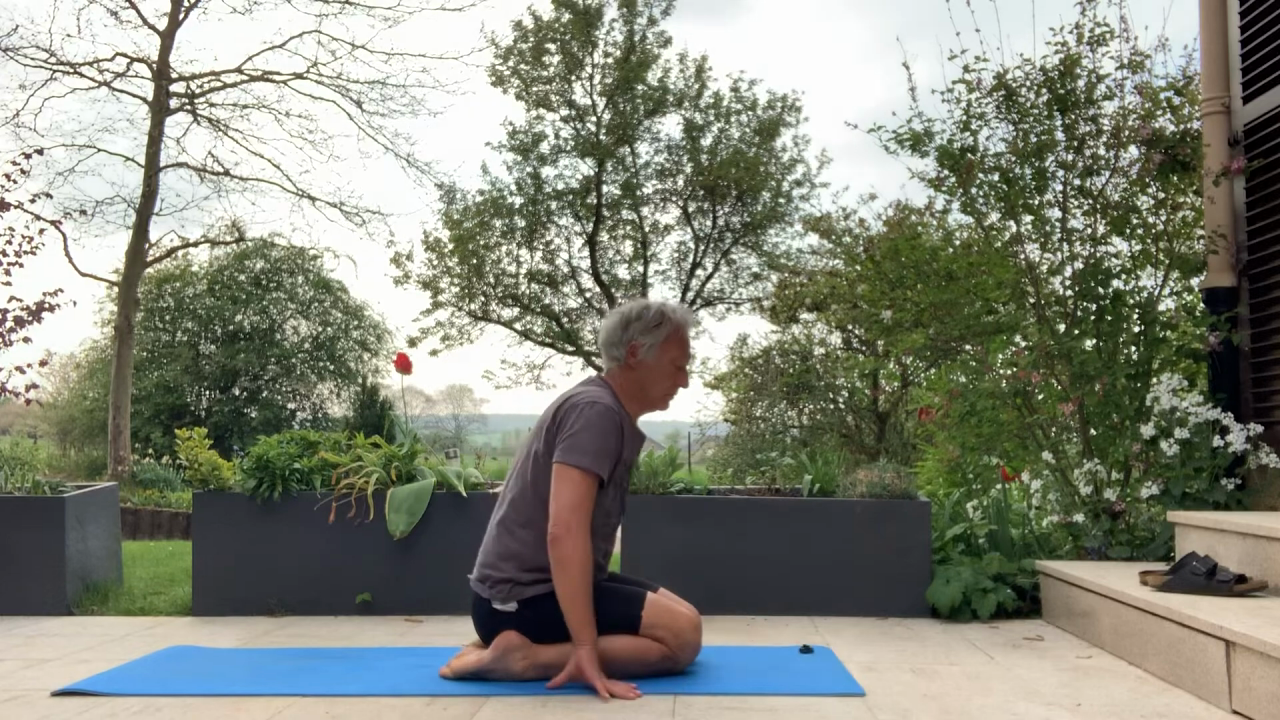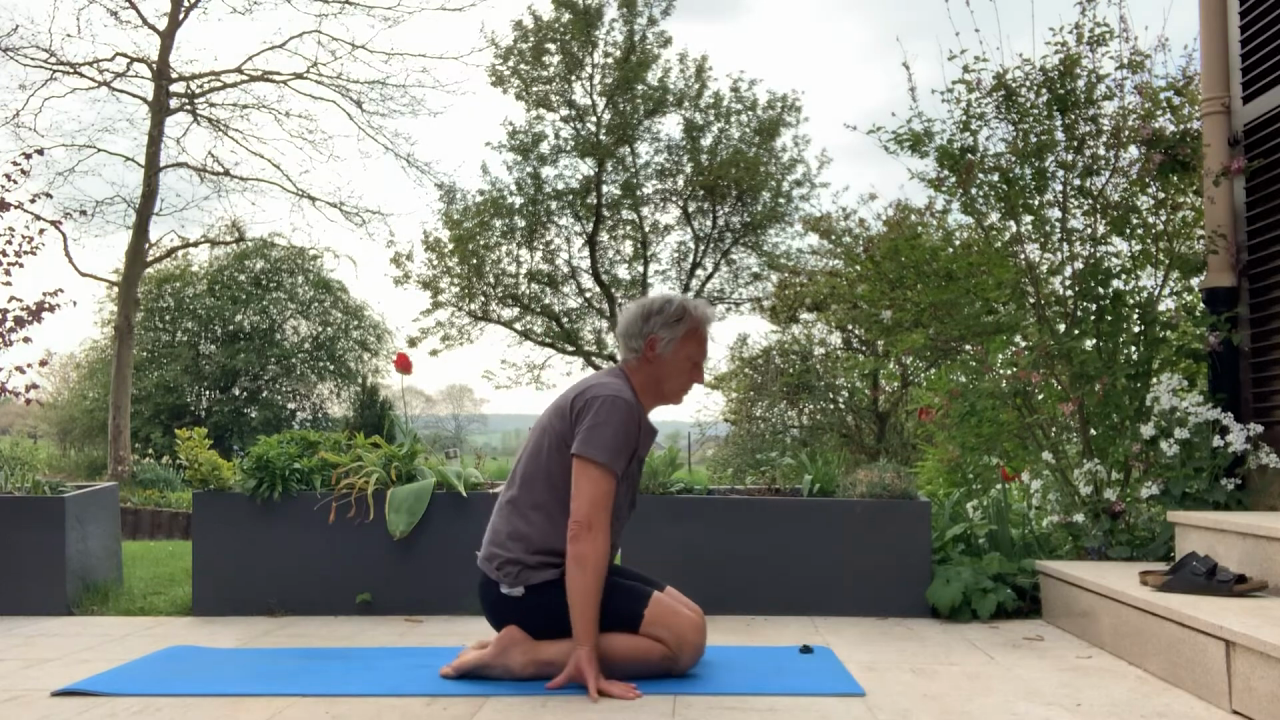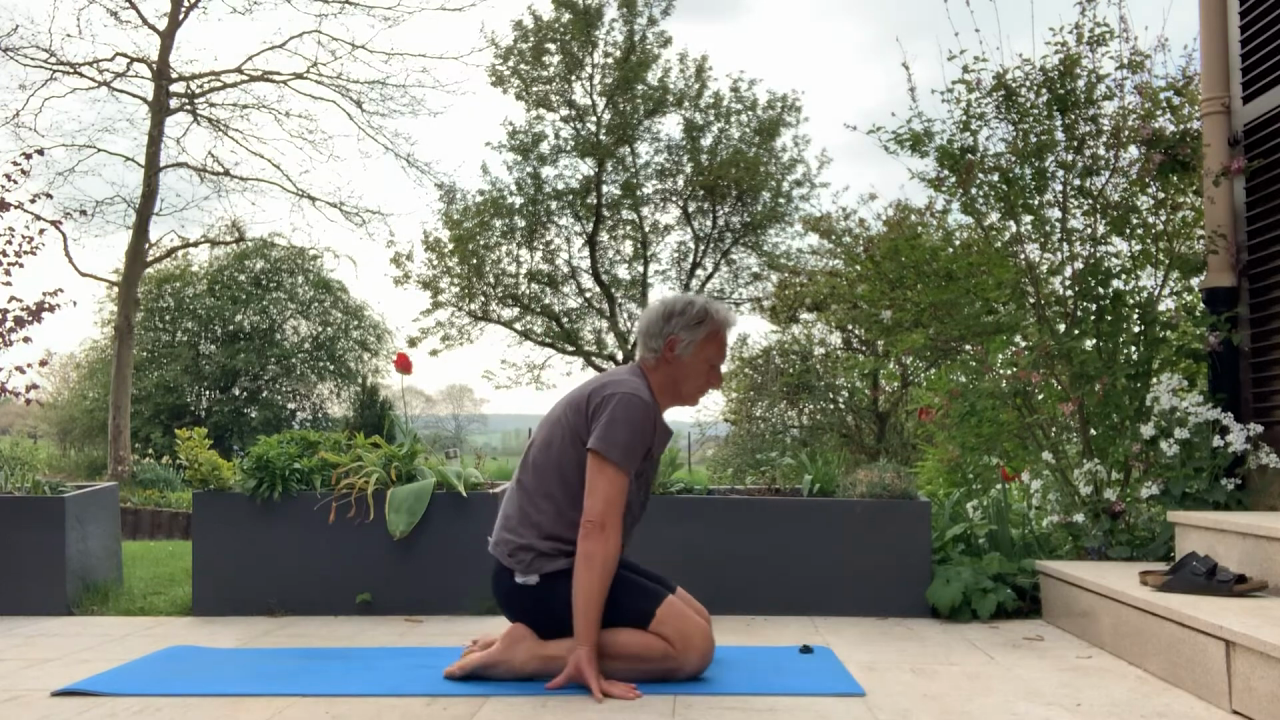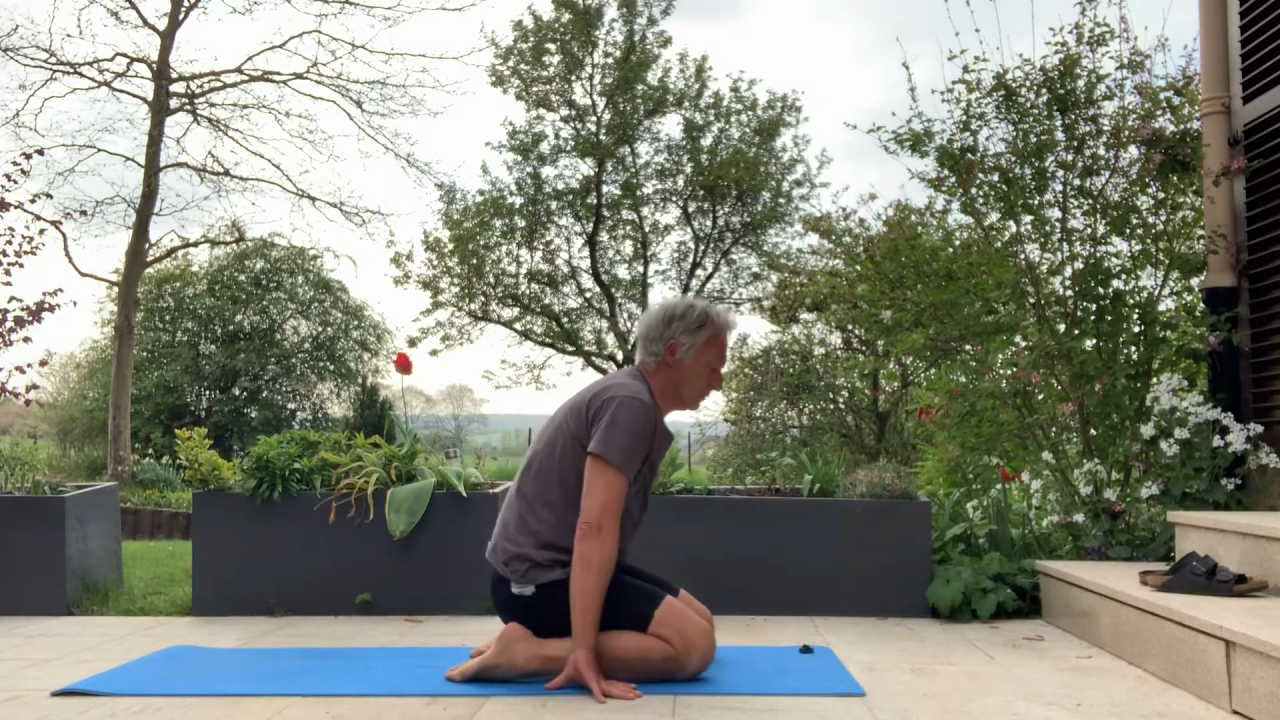
dt=0.2s
person 1, frame 1
left shoulder: (609, 412)
right shoulder: (596, 410)
right elbow: (565, 533)
right wrist: (586, 649)
left hip: (546, 585)
right hip: (521, 597)
left knee: (685, 619)
right knee: (681, 636)
left ankle: (522, 643)
right ankle: (523, 657)
person 1, frame 2
left shoulder: (618, 400)
right shoulder: (613, 402)
right elbow: (585, 528)
right wrist: (585, 649)
left hip: (552, 571)
right hip: (526, 583)
left knee: (692, 619)
right knee: (685, 638)
left ankle: (531, 641)
right ankle: (521, 655)
person 1, frame 3
left shoulder: (631, 394)
right shoulder: (629, 399)
right elbow: (597, 527)
right wrist: (585, 648)
left hip: (562, 564)
right hip: (538, 572)
left knee: (696, 624)
right knee: (691, 646)
left ankle: (538, 639)
right ankle: (526, 654)
person 1, frame 4
left shoulder: (629, 397)
right shoulder: (629, 404)
right elbow: (594, 529)
right wrist: (584, 650)
left hip: (561, 569)
right hip: (538, 581)
left knee: (700, 622)
right knee: (693, 645)
left ankle: (534, 638)
right ankle: (526, 651)
